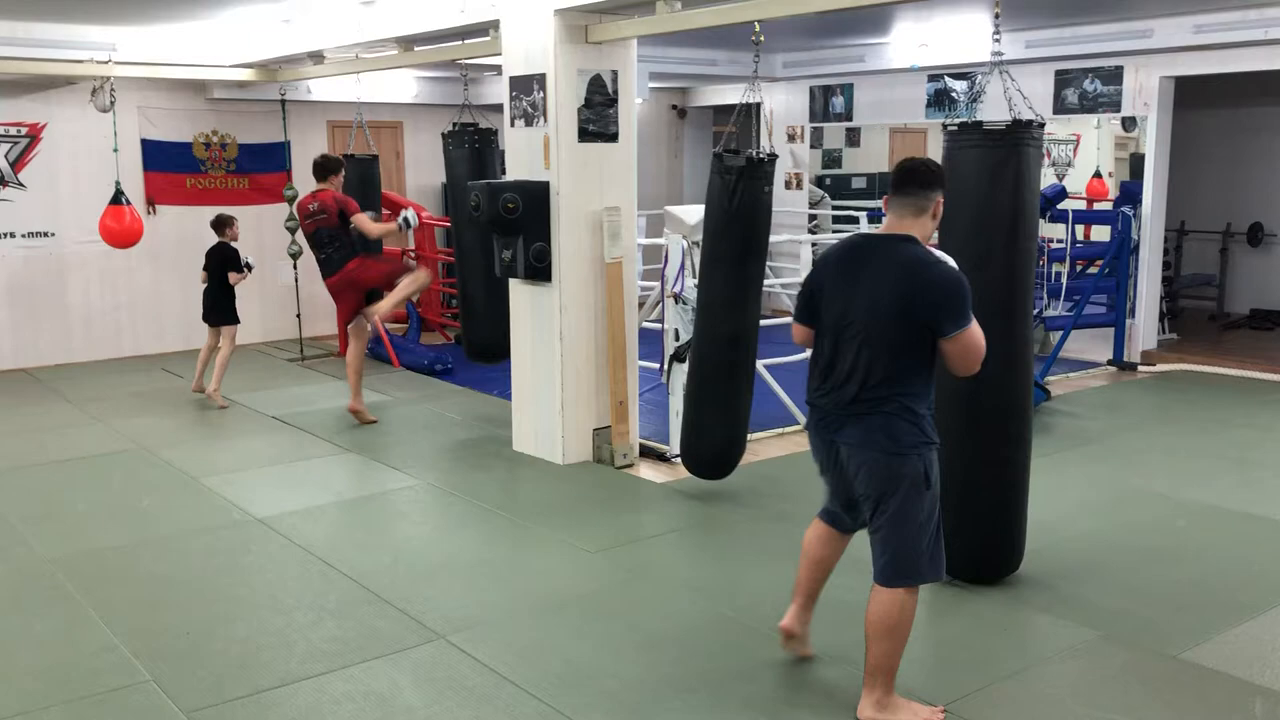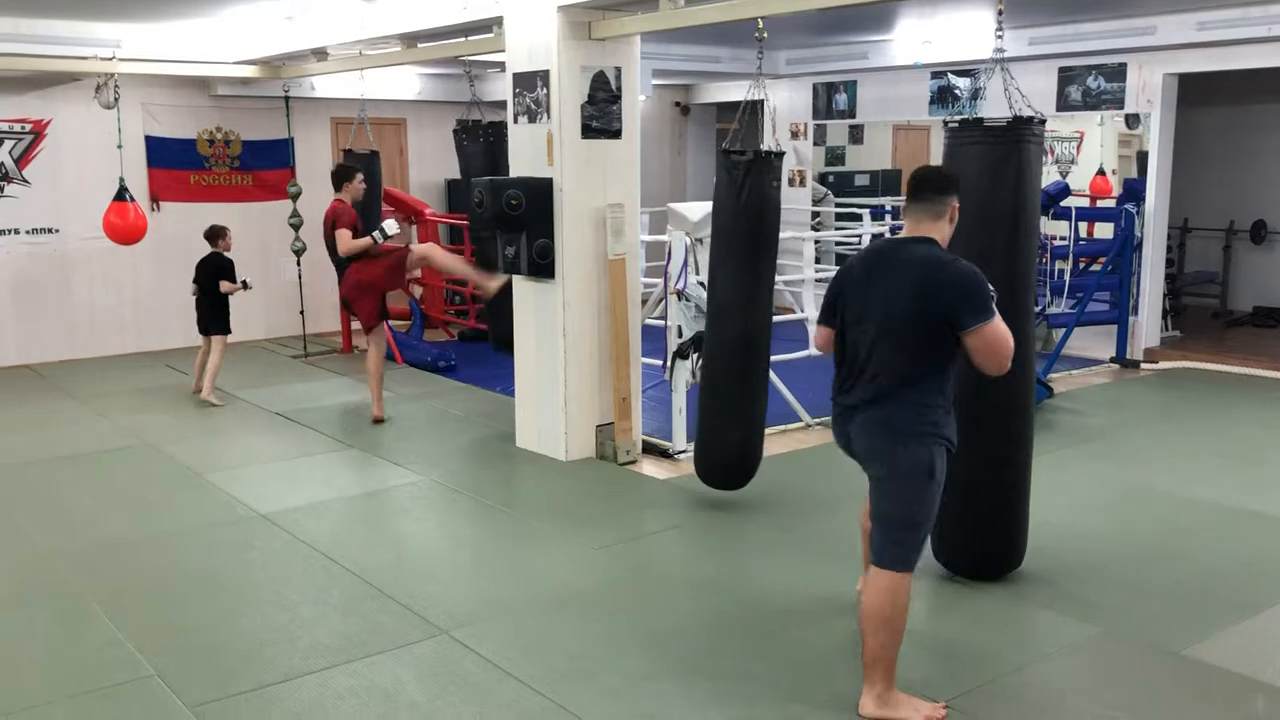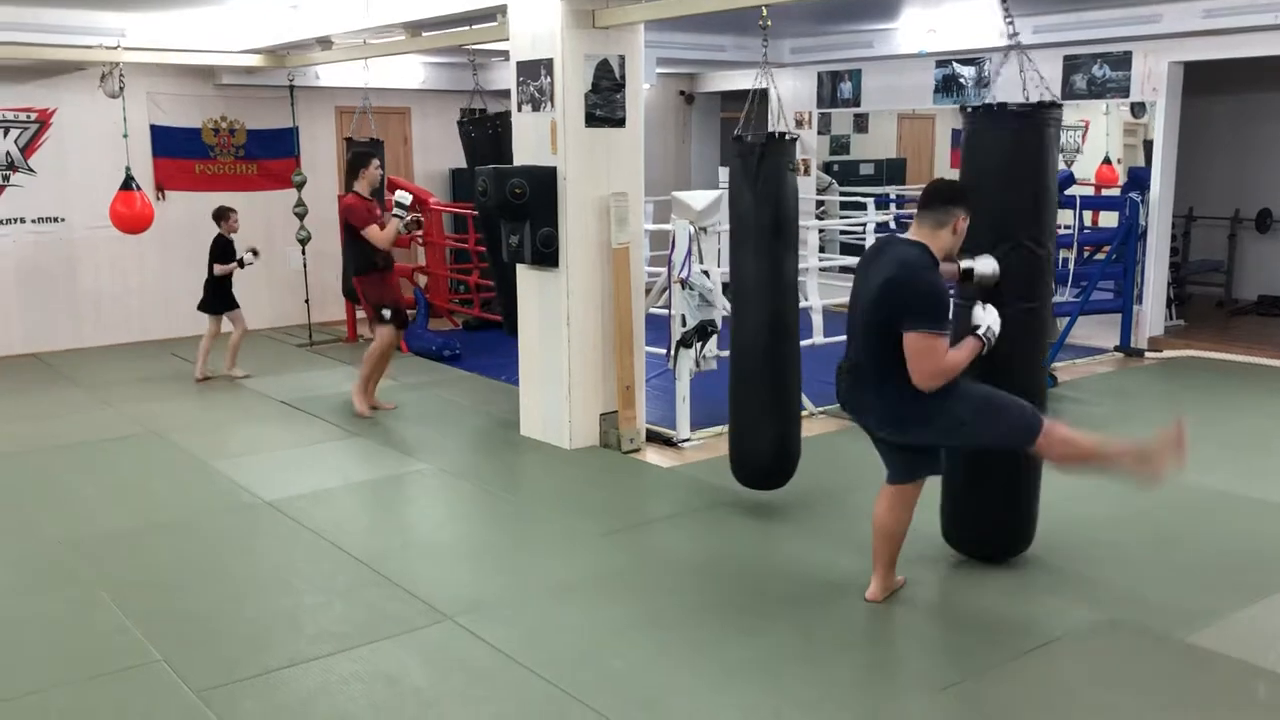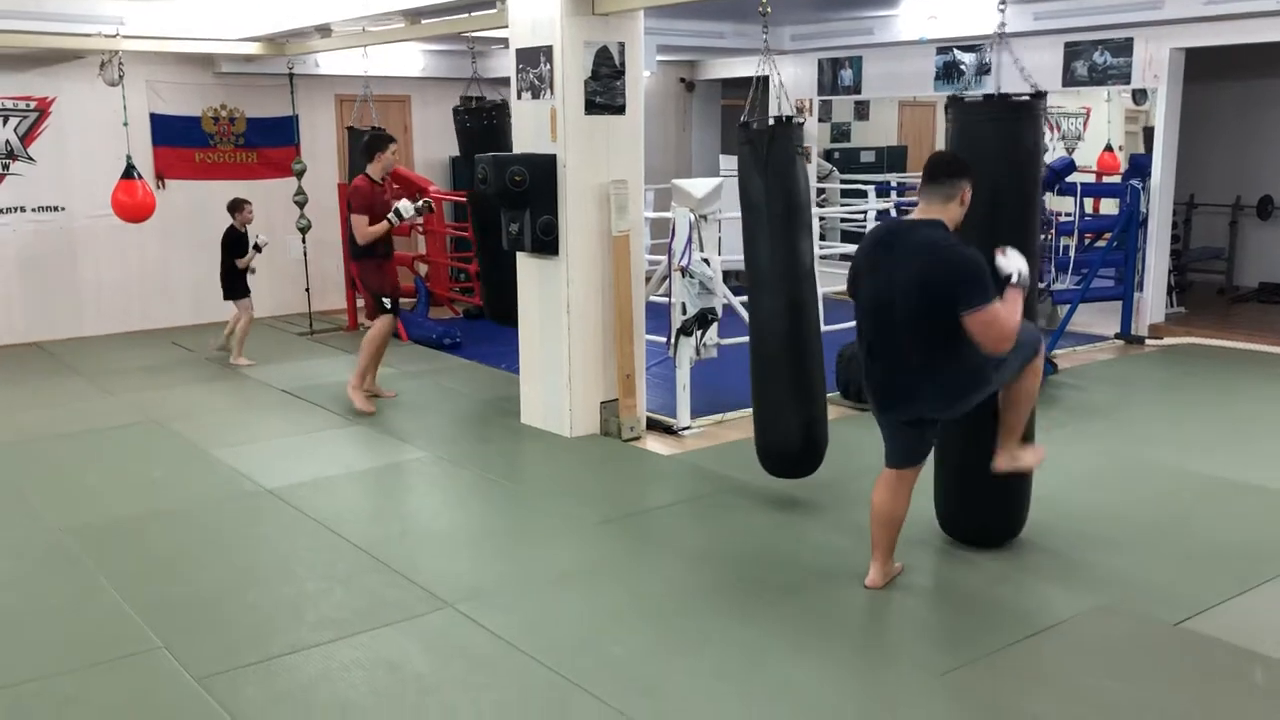
dt=0.3s
person 1, frame 1
left shoulder: (834, 259)
right shoulder: (938, 277)
left elbow: (801, 336)
right elbow: (968, 362)
left hip: (828, 425)
right hip: (894, 439)
left knee: (839, 514)
right knee: (900, 573)
left ankle: (798, 615)
person 1, frame 2
left shoulder: (859, 264)
right shoulder: (957, 276)
left elbow: (824, 341)
right elbow: (997, 361)
right wrist: (985, 305)
left hip: (853, 418)
right hip: (908, 428)
left knee: (887, 496)
right knee: (895, 558)
left ankle: (870, 585)
person 1, frame 3
left shoulder: (884, 250)
right shoulder: (921, 283)
right elbow: (930, 376)
left wrist: (964, 270)
right wrist: (979, 337)
left hip: (865, 399)
right hip: (913, 405)
left knee: (903, 478)
right knee: (1032, 428)
left ankle: (881, 581)
right ankle: (1137, 460)
person 1, frame 4
left shoulder: (874, 242)
right shoulder: (960, 261)
right elbow: (998, 341)
right wrist: (1015, 285)
left hip: (886, 387)
right hip: (948, 383)
left knee: (901, 465)
right knee: (1026, 343)
left ankle: (880, 566)
right ankle: (1008, 448)
person 2, frame 1
left shoulder: (303, 205)
right shoulder: (340, 200)
right elbow: (372, 231)
right wrist: (402, 222)
left hip: (334, 279)
right hip: (355, 267)
left knee: (357, 337)
right knee: (420, 275)
left ankle: (356, 401)
right ankle: (381, 309)
person 2, frame 2
left shoulder: (333, 212)
right shoulder: (343, 212)
right elbow: (344, 249)
left wrist: (379, 238)
right wrist: (377, 236)
left hip: (351, 284)
right hip: (363, 274)
left knee: (376, 341)
right knee: (427, 251)
left ankle: (377, 407)
right ankle: (484, 283)
person 2, frame 3
left shoulder: (370, 201)
right shoulder: (352, 205)
right elbow: (383, 242)
left wrist: (405, 225)
right wrist: (399, 211)
left hip: (385, 274)
right hip: (368, 278)
left knee: (395, 334)
right knee: (386, 333)
left ankle: (369, 395)
right ankle: (359, 391)
person 2, frame 4
left shoulder: (383, 184)
right shoulder: (360, 188)
right elbow: (362, 236)
left wrist: (414, 211)
right wrist: (394, 218)
left hip: (385, 260)
right hip: (367, 263)
left knee: (388, 323)
right knee: (384, 321)
left ankle: (369, 382)
right ankle: (356, 384)
person 3, frame 1
left shoulder: (211, 251)
right shoulder: (231, 252)
left elbow: (204, 278)
right elbow: (234, 280)
right wrist: (247, 268)
left hip: (210, 300)
right hip: (224, 302)
left knee: (211, 342)
right knee: (228, 345)
left ankle: (198, 382)
right ankle: (214, 388)
person 3, frame 2
left shoulder: (202, 262)
right shoulder: (225, 262)
left elbow: (194, 291)
right elbow: (225, 288)
right wrist: (243, 285)
left hip: (202, 308)
right hip: (217, 310)
left knee: (206, 347)
right knee: (218, 351)
left ankle: (197, 385)
right ankle: (207, 391)
person 3, frame 3
left shoulder: (224, 241)
right shoulder: (221, 243)
left elbow: (227, 263)
right elbow: (218, 271)
left wrist: (246, 256)
right wrist: (241, 263)
left hip: (214, 291)
right hip: (218, 291)
left knee: (212, 331)
right knee: (240, 327)
left ankle: (200, 370)
right ankle: (230, 367)
person 3, frame 4
left shoulder: (242, 230)
right shoulder: (232, 236)
right elbow: (240, 264)
left wrist: (251, 259)
right wrist: (256, 249)
left hip: (237, 278)
right hip: (232, 279)
left knee: (244, 311)
right knee: (247, 315)
left ankle: (225, 341)
right ankle: (236, 356)
